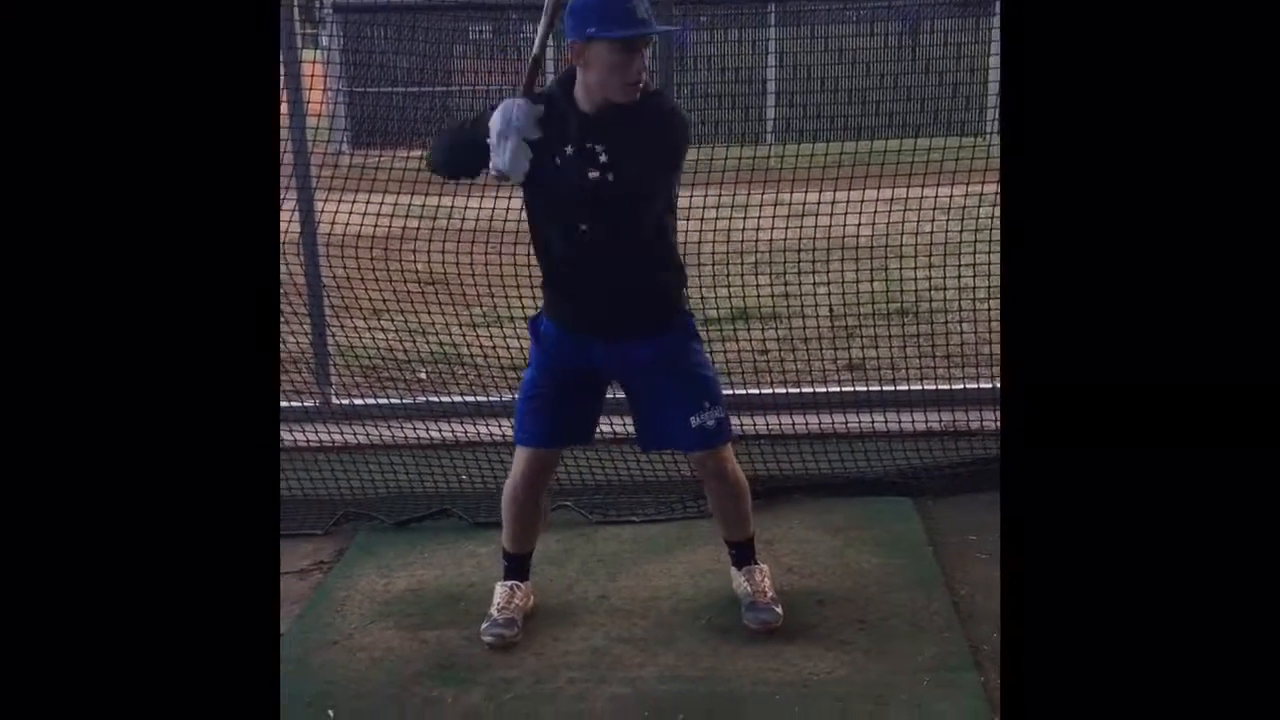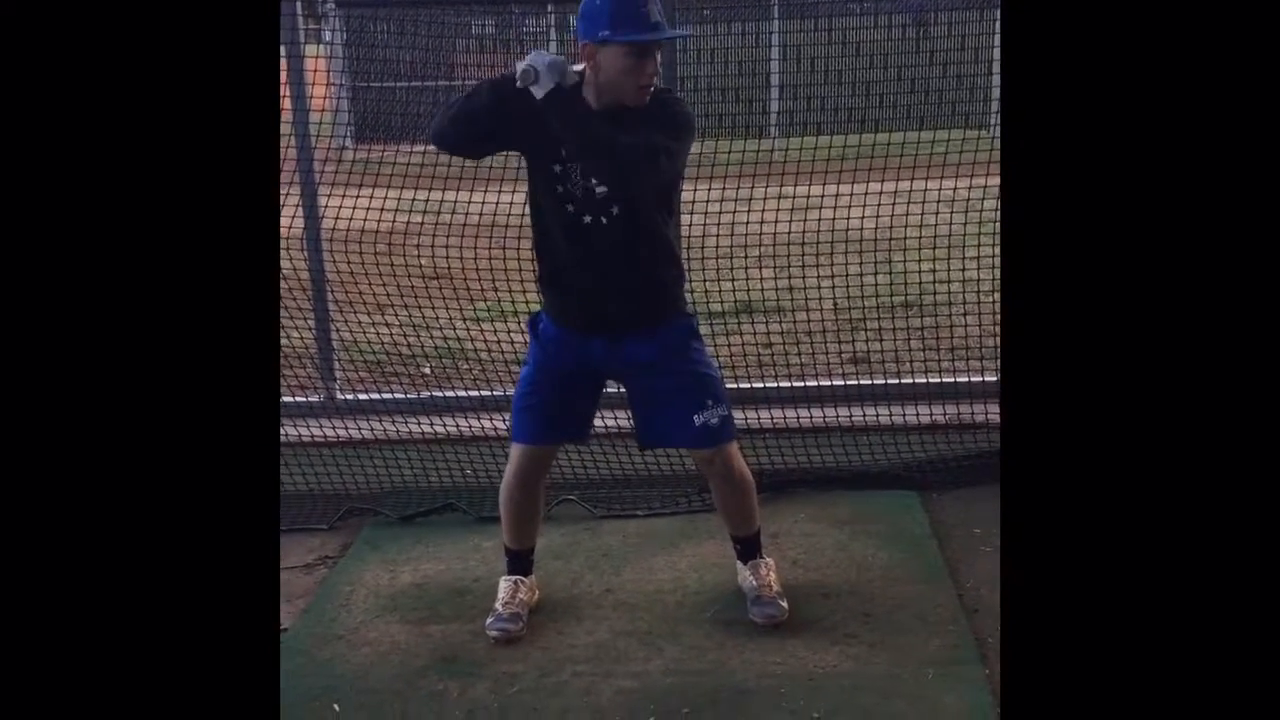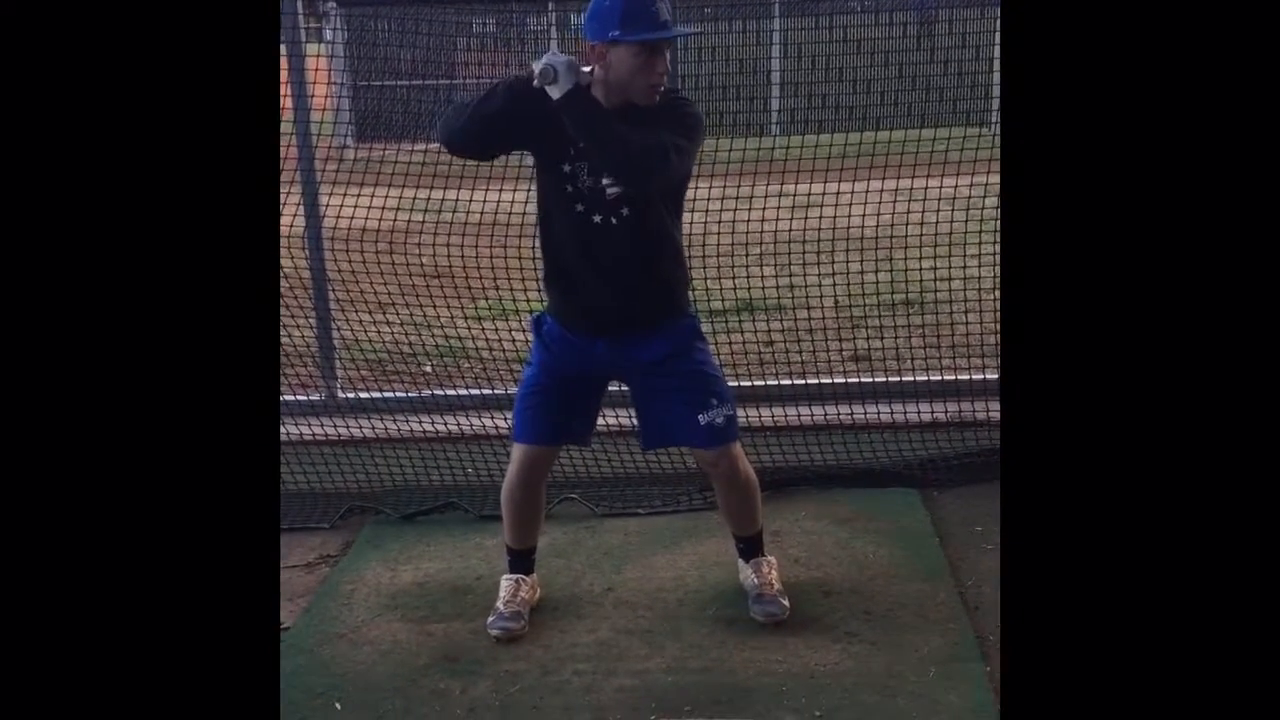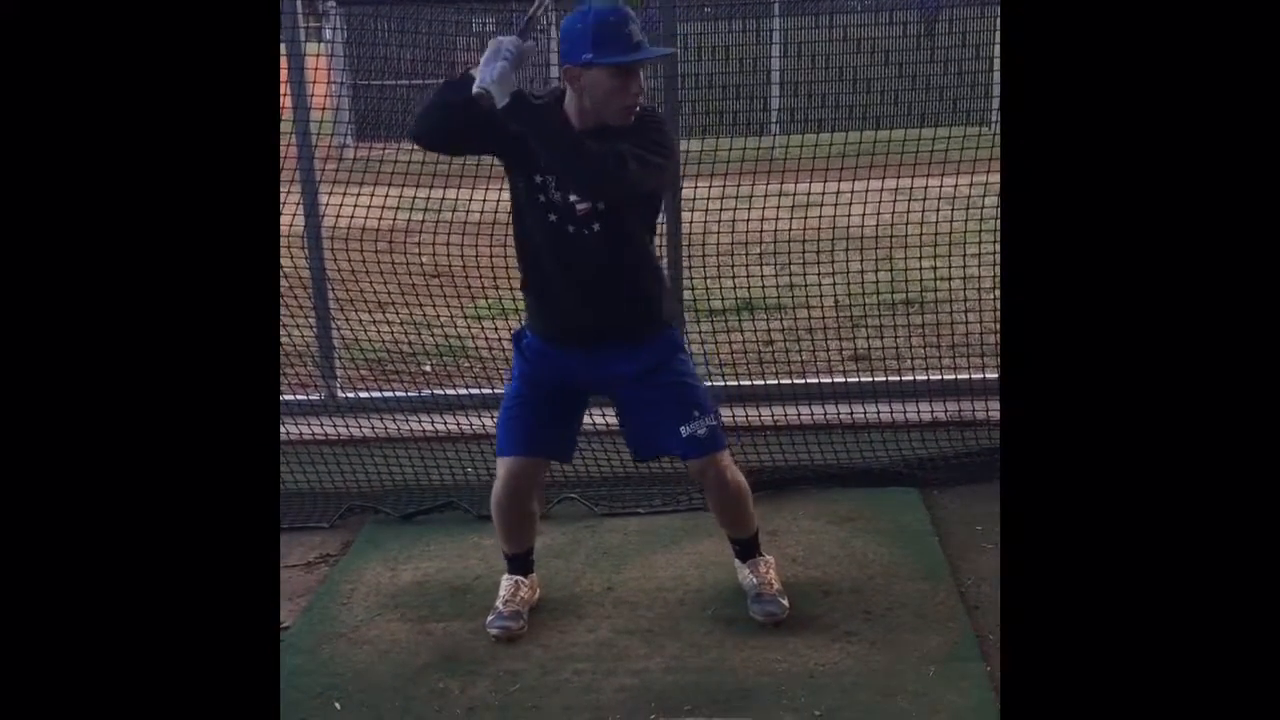
dt=0.4s
person 1, frame 1
left shoulder: (661, 123)
right shoulder: (538, 114)
left elbow: (628, 212)
right elbow: (443, 158)
left wrist: (532, 169)
right wrist: (493, 128)
left hip: (655, 328)
right hip: (567, 327)
left knee: (713, 456)
right knee: (531, 462)
left ankle: (747, 569)
right ankle: (514, 582)
person 1, frame 2
left shoulder: (668, 117)
right shoulder: (541, 108)
left elbow: (629, 173)
right elbow: (448, 135)
left wrist: (554, 99)
right wrist: (515, 82)
left hip: (655, 326)
right hip: (566, 326)
left knee: (719, 453)
right knee: (526, 458)
left ankle: (753, 563)
right ankle: (518, 578)
person 1, frame 3
left shoulder: (677, 116)
right shoulder: (549, 112)
left elbow: (644, 171)
right elbow: (456, 136)
left wrist: (570, 99)
right wrist: (530, 85)
left hip: (660, 327)
right hip: (571, 327)
left knee: (723, 455)
right knee: (527, 459)
left ankle: (755, 561)
right ankle: (519, 577)
person 1, frame 4
left shoulder: (650, 135)
right shoulder: (526, 121)
left elbow: (602, 178)
right elbow: (429, 131)
left wrist: (512, 103)
right wrist: (479, 76)
left hip: (641, 341)
right hip: (552, 342)
left knee: (713, 465)
right knee: (514, 475)
left ankle: (753, 562)
right ankle: (519, 576)
